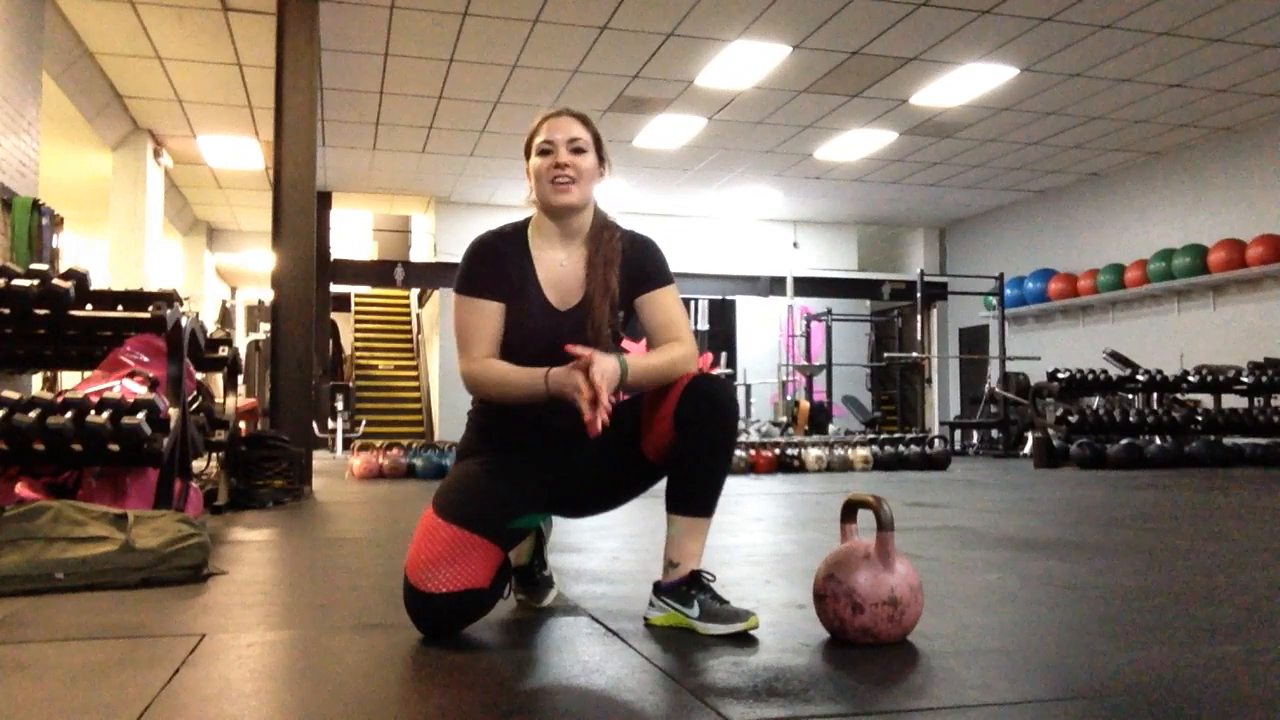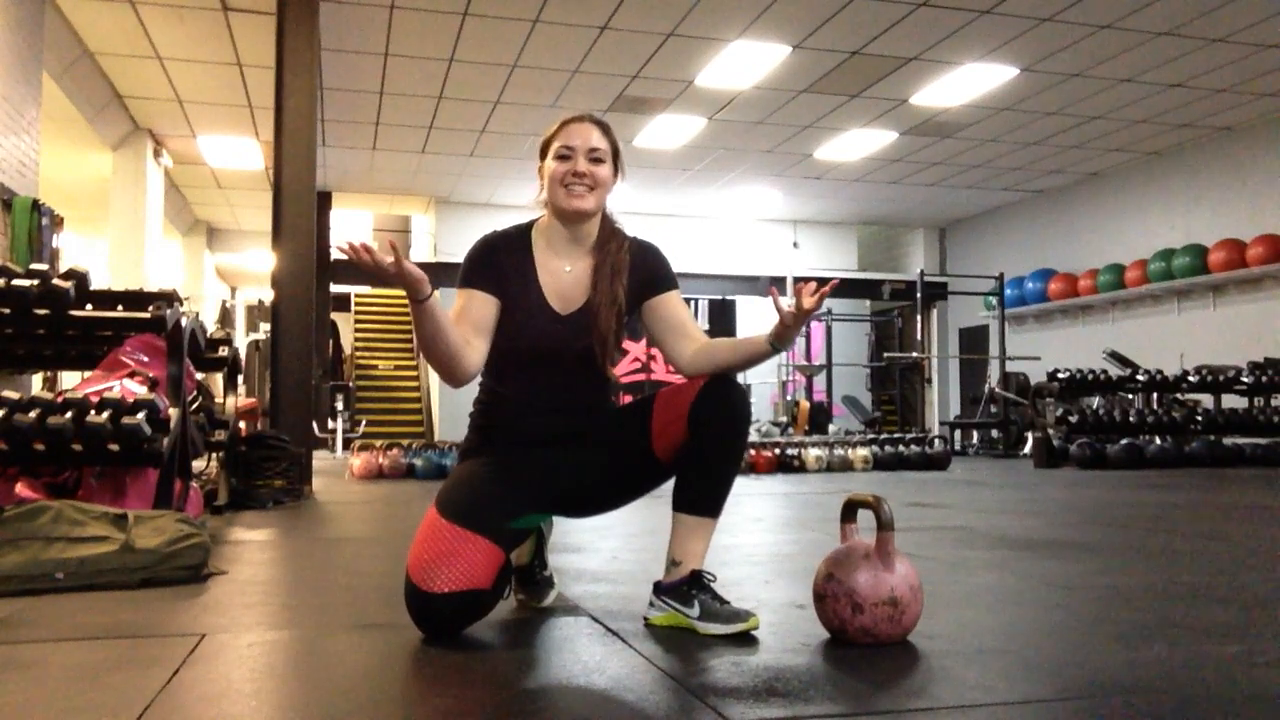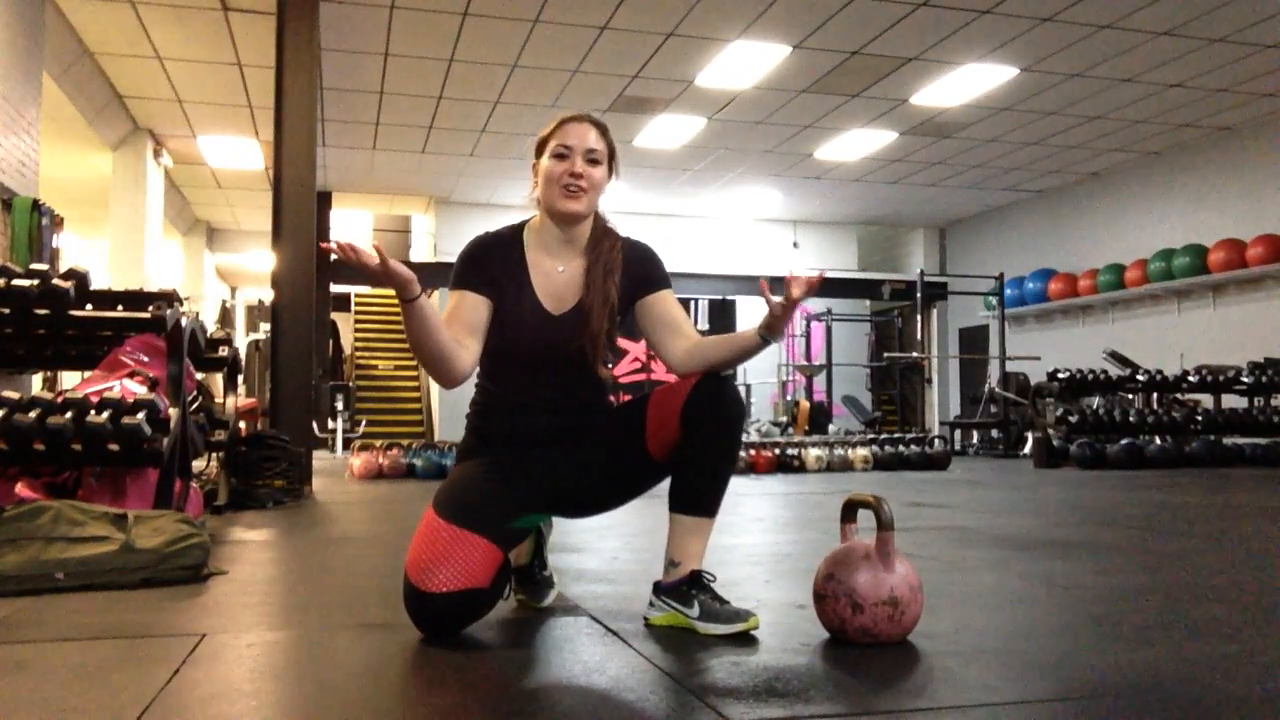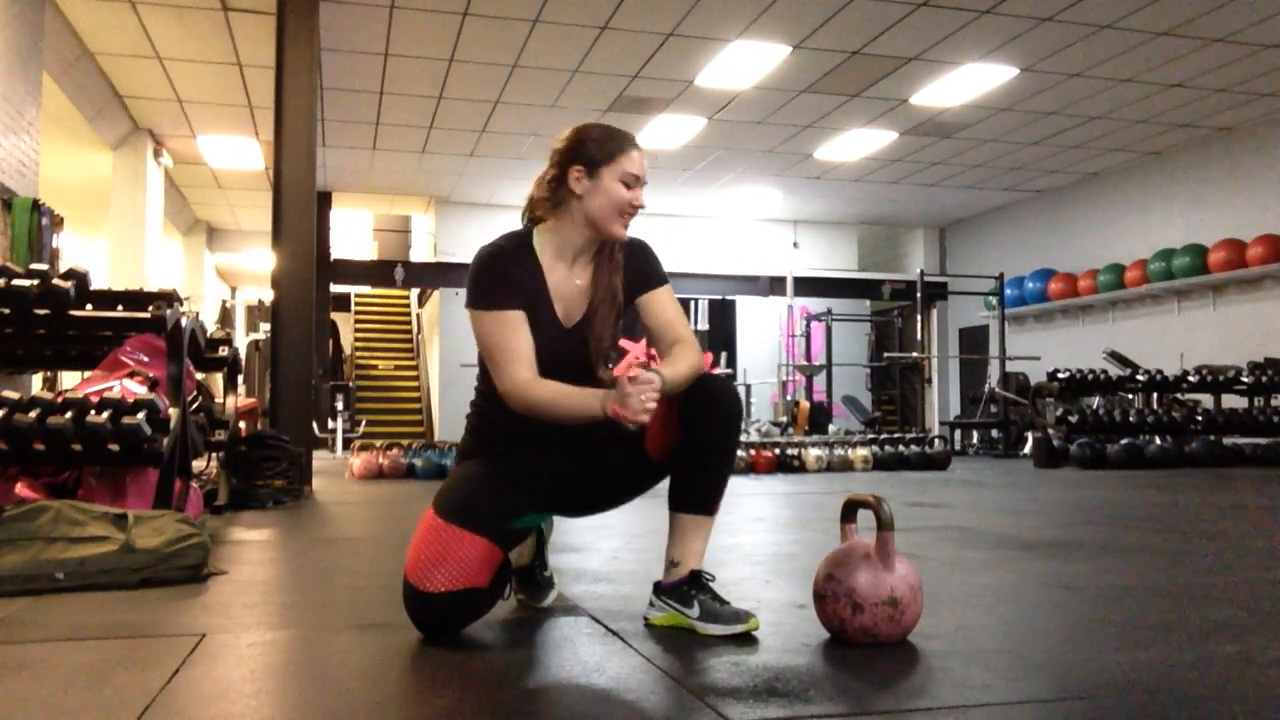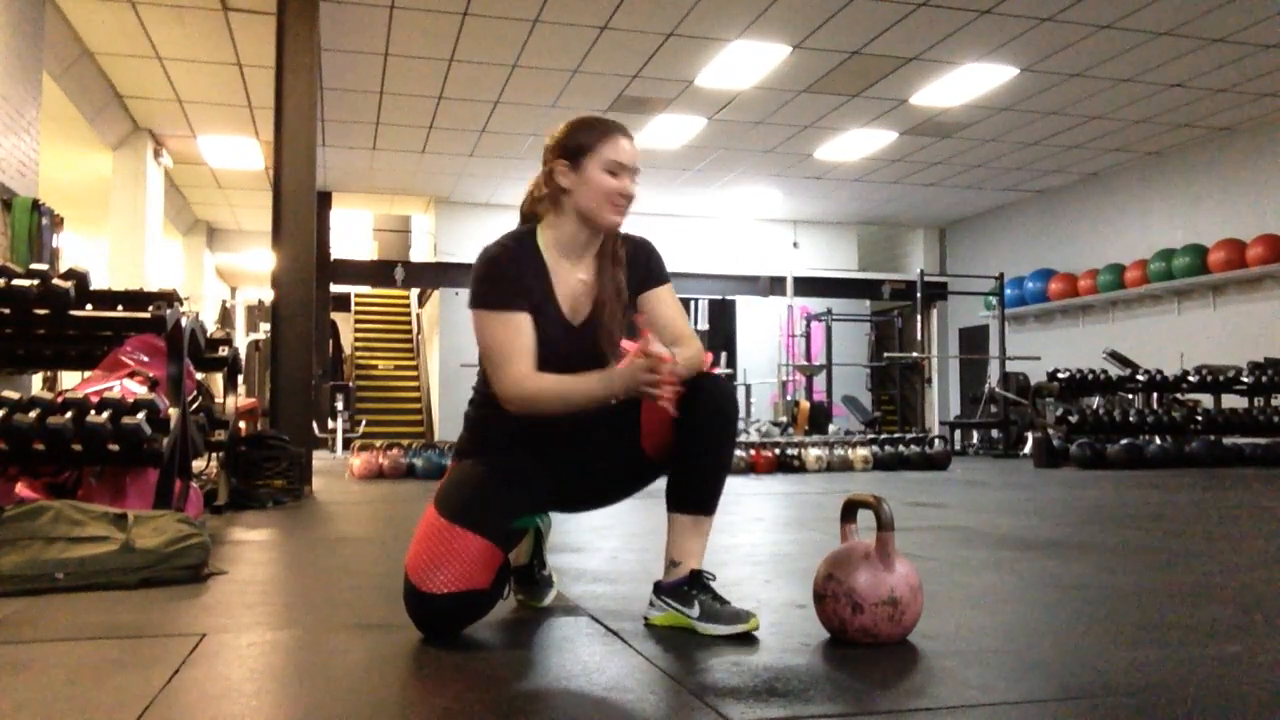
dt=1s
person 1, frame 1
left shoulder: (636, 253)
right shoulder: (491, 253)
left elbow: (683, 353)
right elbow: (476, 370)
left wrist: (617, 370)
right wrist: (558, 381)
left hip: (594, 447)
right hip: (506, 453)
left knee: (711, 399)
right knee: (435, 608)
left ankle: (678, 590)
right ankle: (523, 544)
person 1, frame 2
left shoulder: (639, 261)
right shoulder: (496, 254)
left elbow: (692, 354)
right elbow: (460, 366)
left wrist: (776, 339)
right wrist: (419, 292)
left hip: (596, 449)
right hip: (506, 456)
left knee: (723, 401)
right knee: (437, 607)
left ankle: (678, 590)
right ankle: (524, 544)
person 1, frame 3
left shoulder: (632, 261)
right shoulder: (490, 255)
left elbow: (686, 354)
right elbow: (453, 367)
left wrist: (768, 330)
right wrist: (407, 292)
left hip: (592, 449)
right hip: (502, 457)
left knee: (715, 399)
right knee: (437, 607)
left ankle: (679, 589)
right ankle: (523, 547)
person 1, frame 4
left shoulder: (633, 259)
right shoulder: (501, 264)
left elbow: (683, 347)
right elbow: (519, 389)
left wrist: (657, 383)
right wrist: (614, 401)
left hip: (590, 451)
right hip: (507, 456)
left knee: (714, 399)
right knee: (436, 608)
left ankle: (679, 589)
right ankle: (523, 544)
person 1, frame 5
left shoulder: (636, 257)
right shoulder: (506, 263)
left elbow: (690, 348)
right elbow: (515, 390)
left wrist: (663, 363)
right wrist: (624, 378)
left hip: (592, 445)
right hip: (506, 452)
left knee: (712, 397)
right knee: (436, 608)
left ankle: (680, 589)
right ankle: (523, 542)
